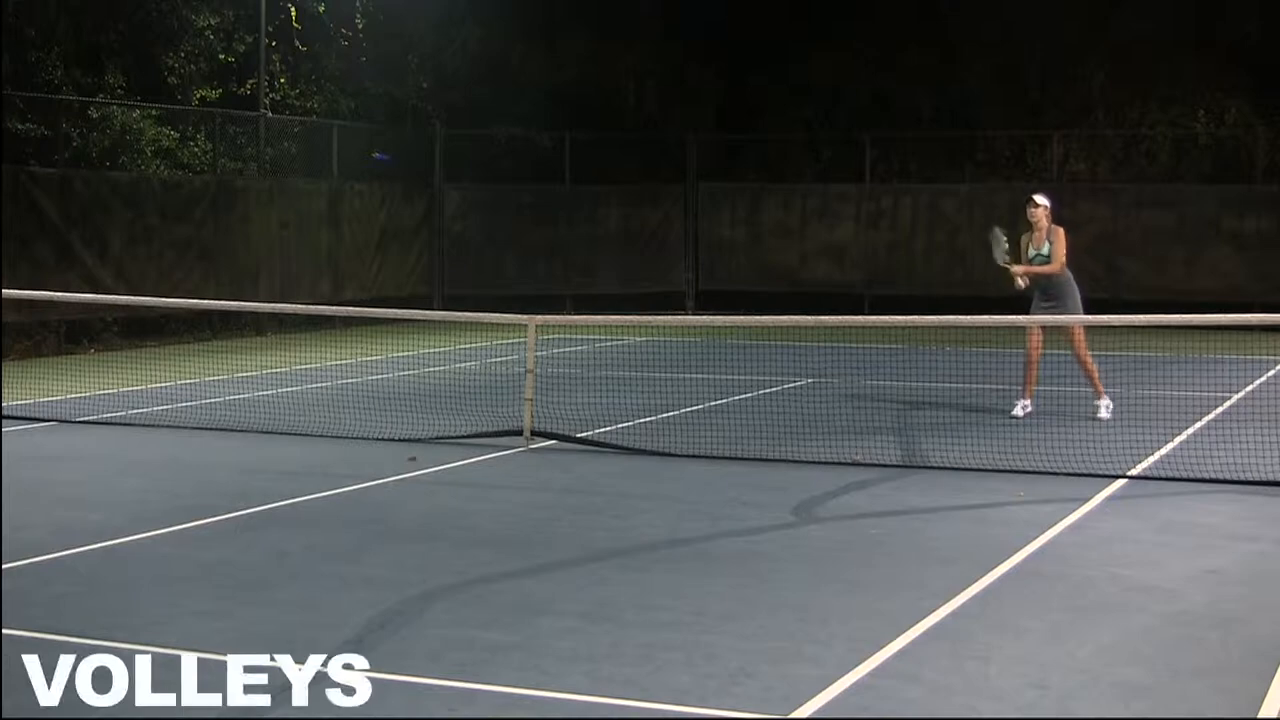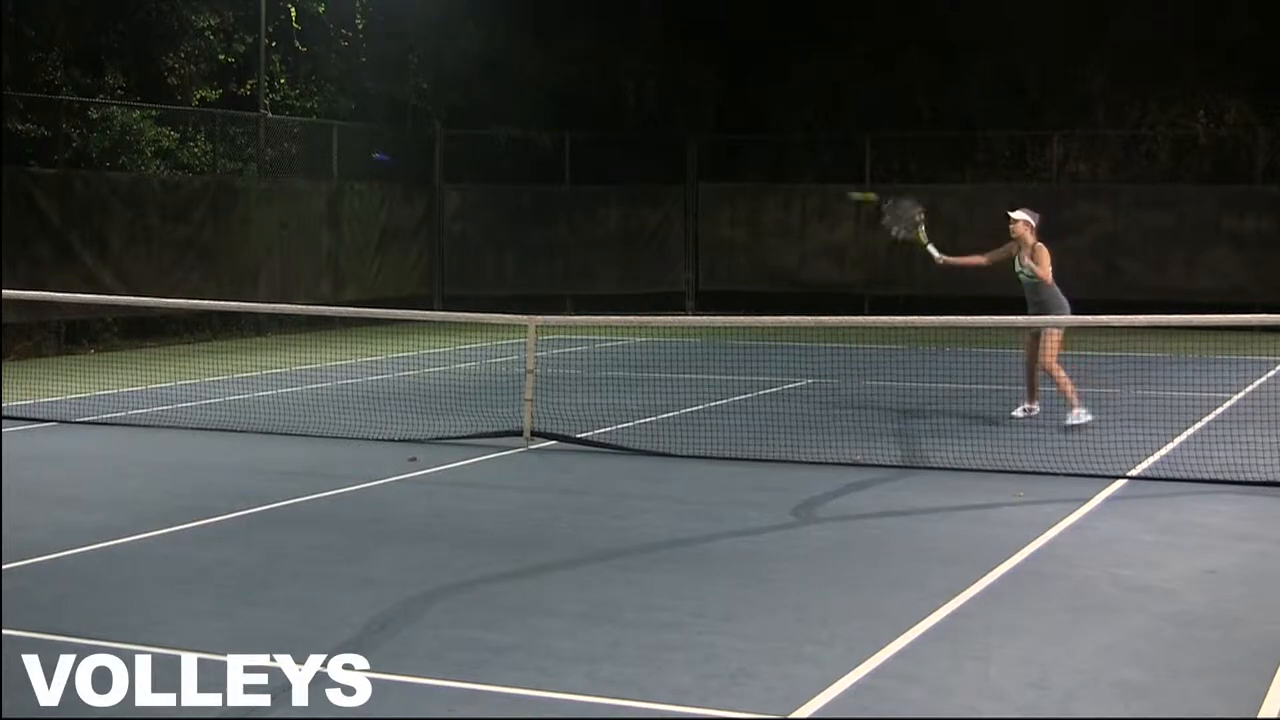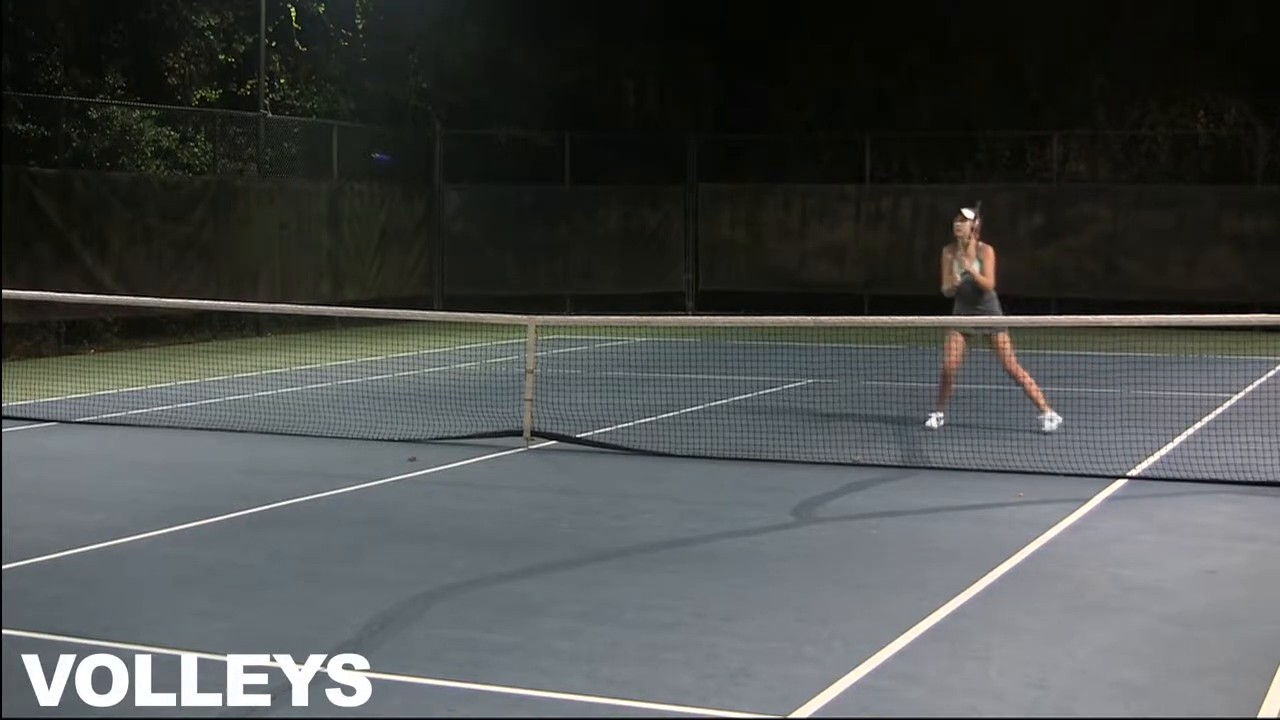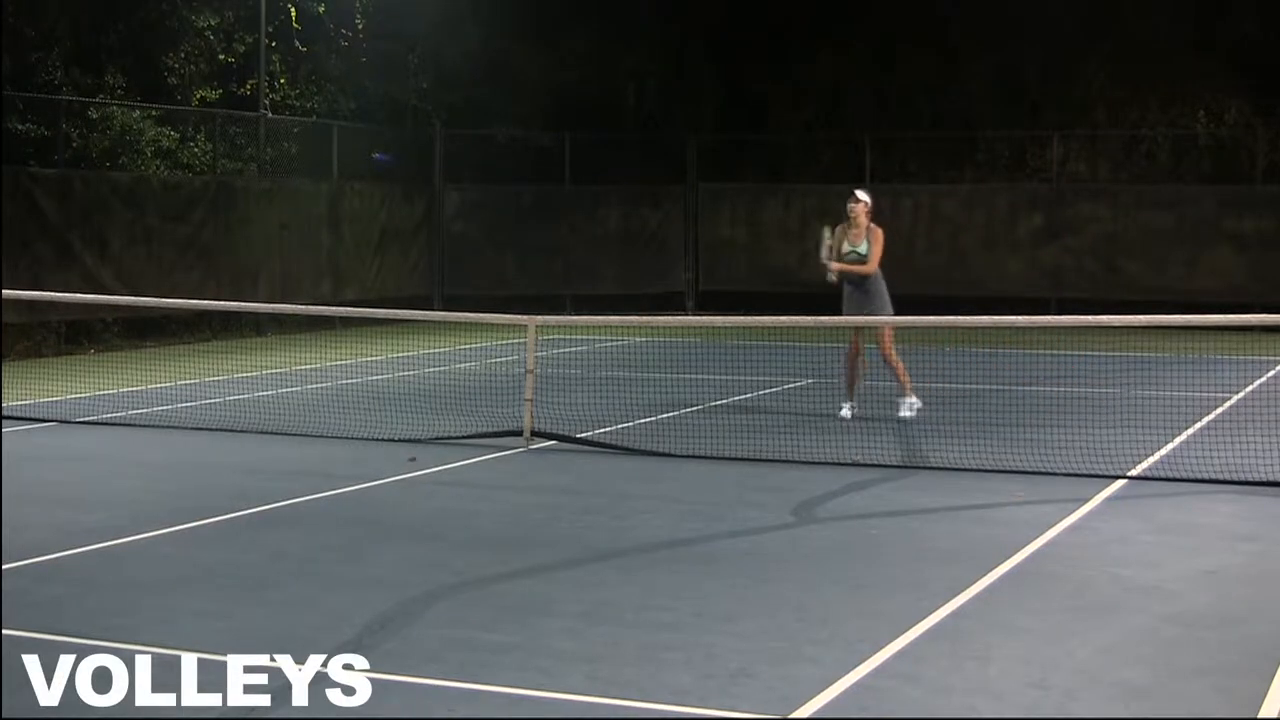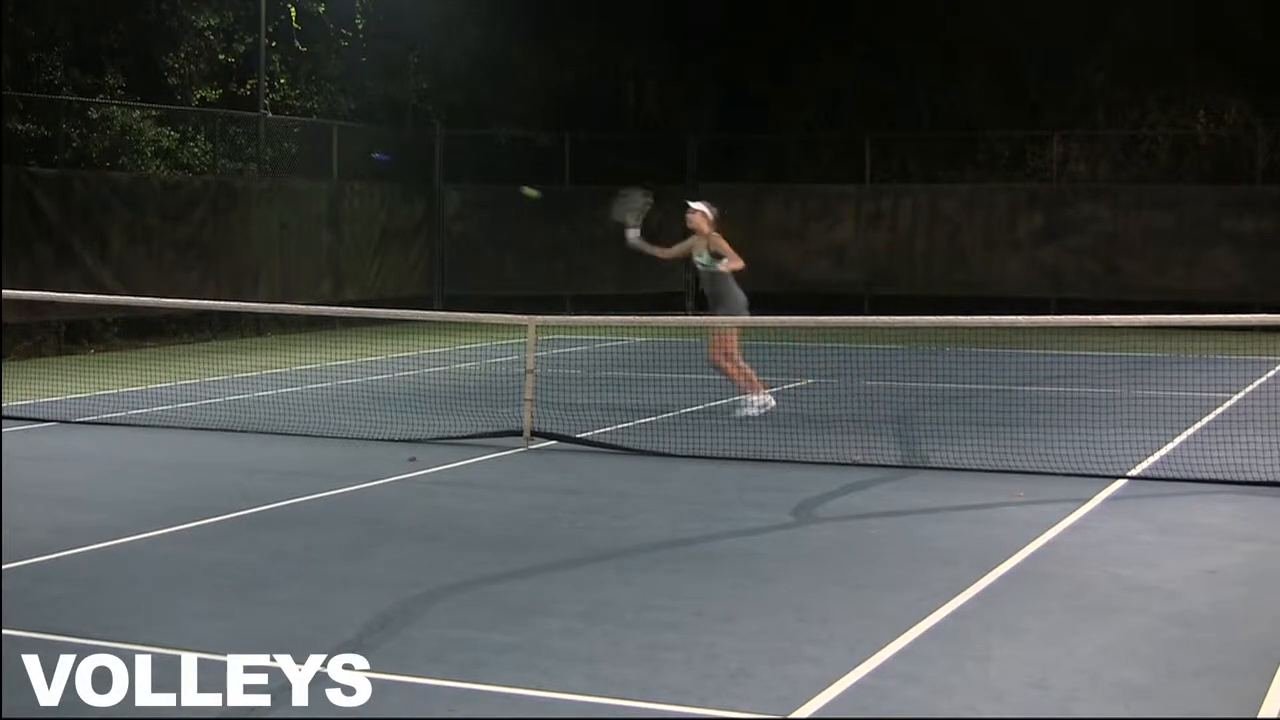
dt=0.7s
person 1, frame 1
left shoulder: (1057, 232)
right shoulder: (1026, 239)
left elbow: (1056, 267)
right elbow: (1025, 273)
left wrist: (1025, 269)
right wrist: (1021, 278)
left hip: (1065, 295)
right hip: (1042, 298)
left knee: (1080, 351)
right knee: (1032, 354)
left ankle: (1102, 399)
right ankle: (1025, 401)
person 1, frame 2
left shoulder: (1039, 248)
right shoulder: (1014, 247)
left elbow: (1048, 280)
right elbow: (983, 260)
left wrist: (1034, 265)
right wrist: (947, 260)
left hip: (1055, 312)
right hip: (1036, 312)
left knee: (1048, 363)
right knee: (1030, 364)
left ankle: (1077, 409)
right ankle: (1031, 404)
person 1, frame 3
left shoulder: (985, 250)
right shoulder: (948, 251)
left elbow: (989, 285)
right elbow: (946, 291)
left wrist: (971, 270)
right wrist: (953, 284)
left hip: (988, 313)
right hip: (963, 314)
left knee: (1012, 368)
right knee: (949, 366)
left ankle: (1048, 413)
right ankle: (939, 413)
person 1, frame 4
left shoulder: (876, 232)
right shoulder: (841, 231)
left elbow: (871, 269)
right elbow: (836, 265)
left wrist: (842, 267)
right wrist: (832, 272)
left hip: (874, 294)
right hip: (852, 293)
left knee: (886, 351)
right knee: (853, 351)
left ankle: (910, 396)
right ankle: (850, 401)
person 1, frame 5
left shoulder: (716, 240)
right shoulder: (695, 240)
left elbow: (739, 262)
right elbow: (666, 254)
left wrist: (728, 266)
right wrist: (638, 242)
left hip: (730, 301)
right hip: (720, 304)
left knee: (719, 358)
right knee: (731, 358)
left ankle: (753, 395)
right ankle: (762, 396)
